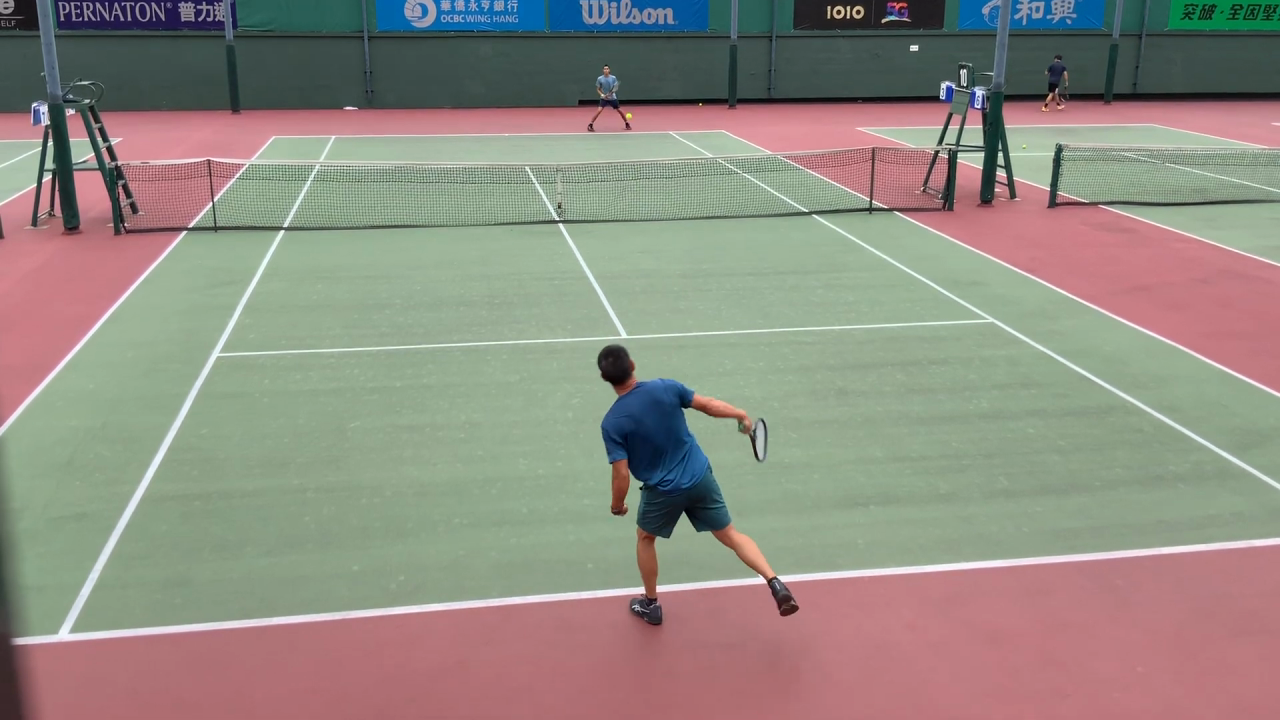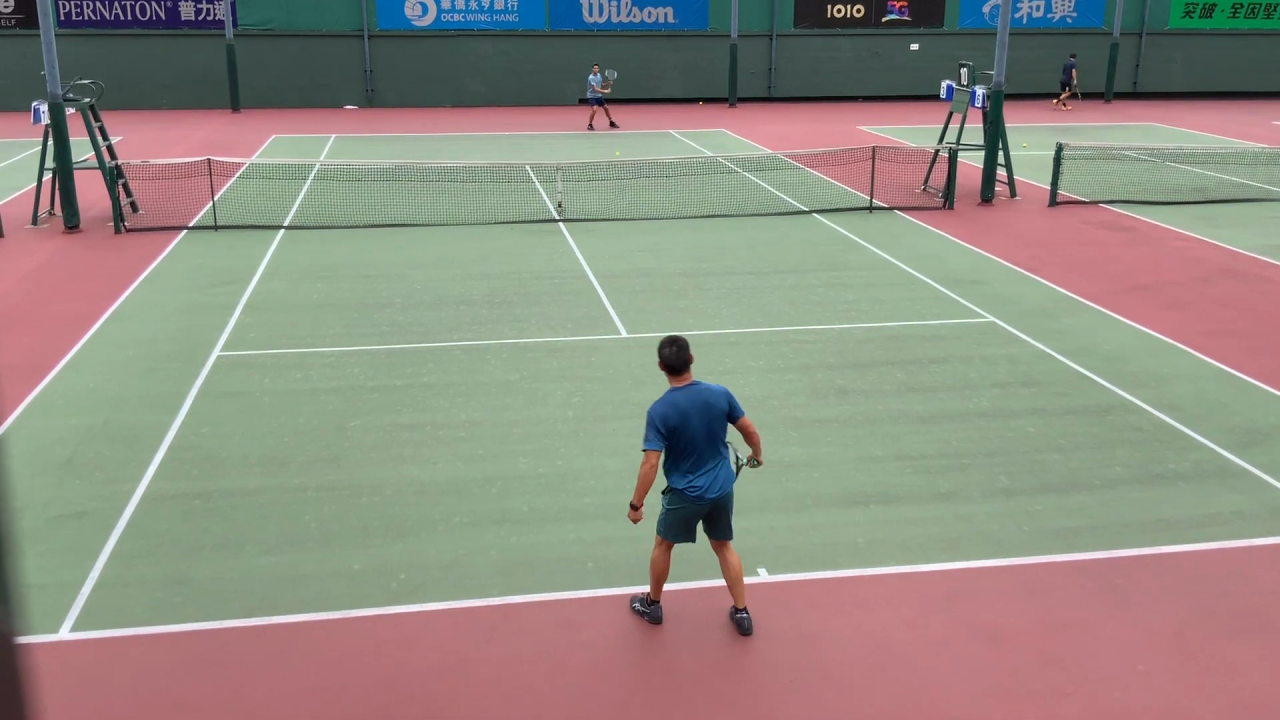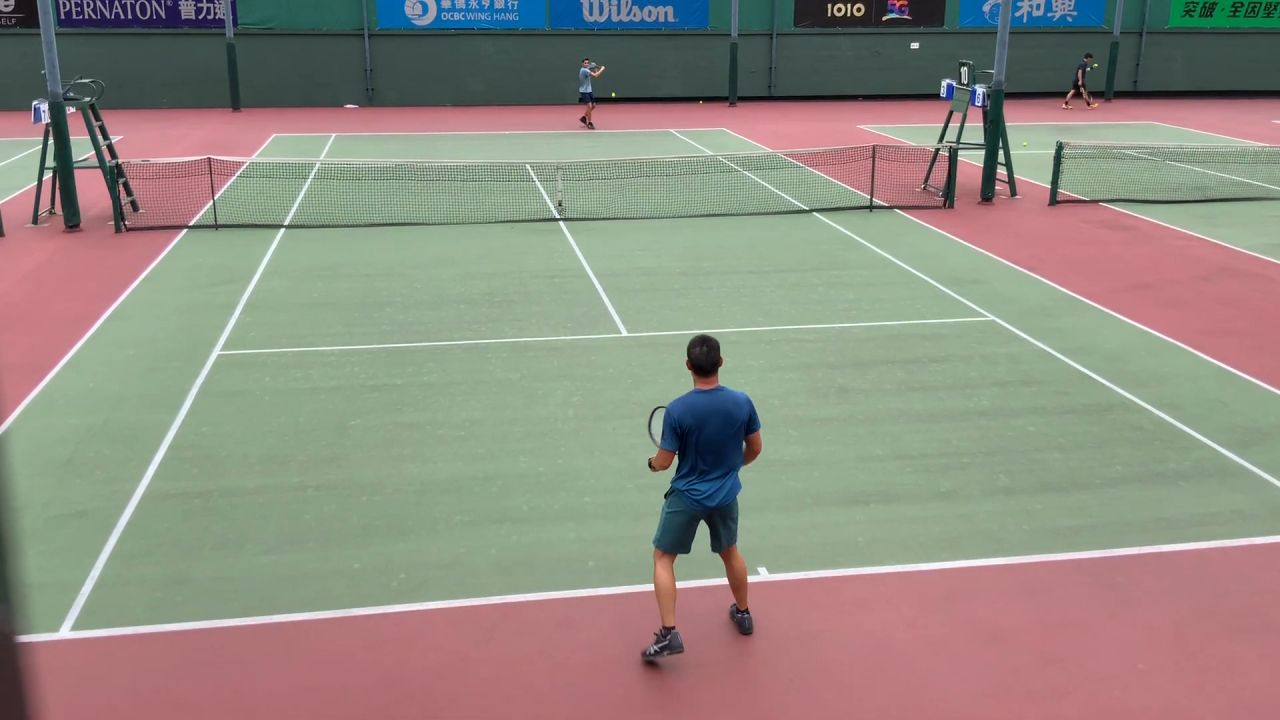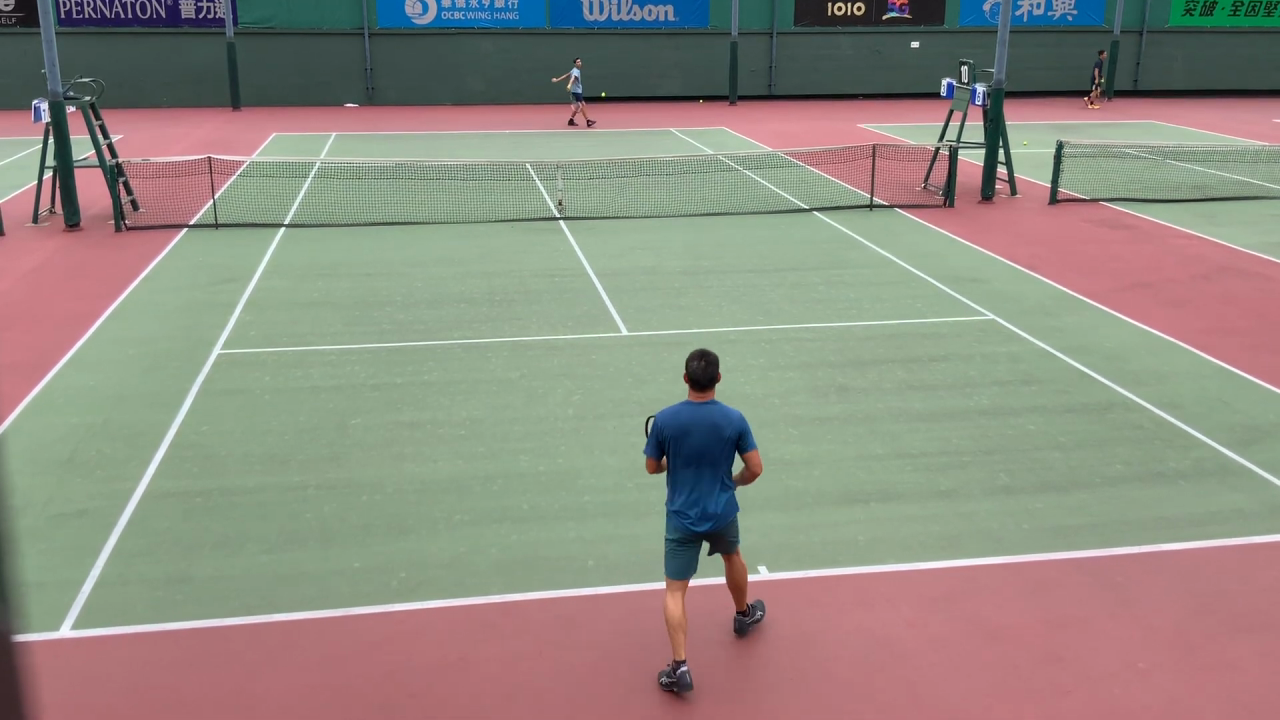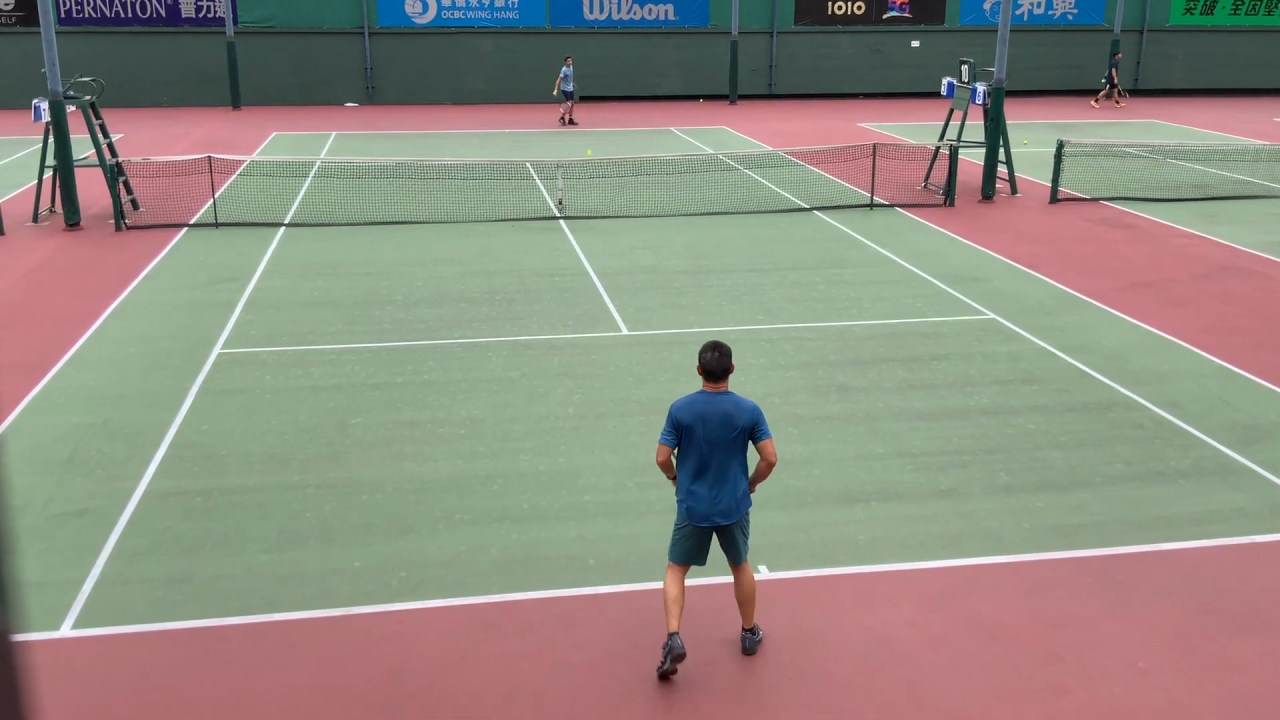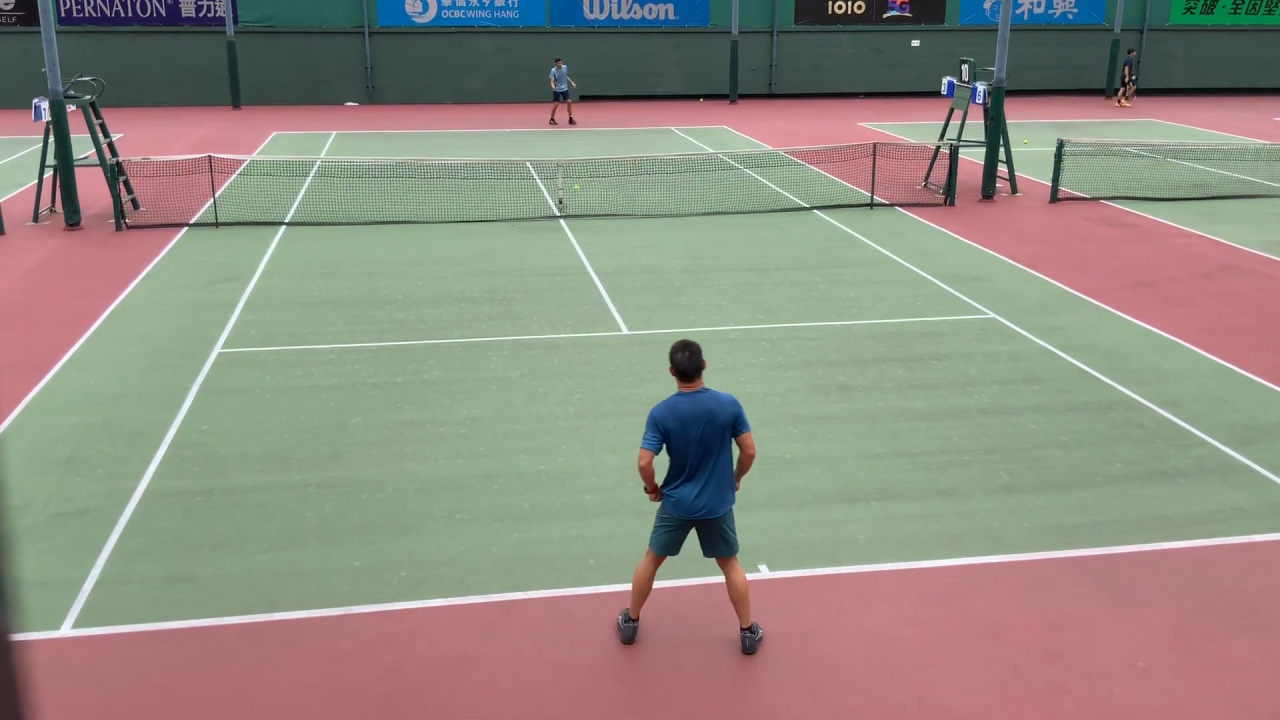
dt=0.3s
person 1, frame 1
left shoulder: (612, 422)
right shoulder: (665, 388)
left elbow: (621, 473)
right elbow: (709, 406)
left wrist: (618, 505)
right wrist: (742, 415)
left hip: (662, 490)
right hip: (700, 479)
left knee: (646, 539)
right knee: (730, 535)
left ankle: (651, 604)
right ankle: (776, 585)
person 1, frame 2
left shoulder: (659, 411)
right shoulder: (719, 394)
left elbow: (651, 464)
right elbow: (749, 431)
left wrist: (636, 504)
right wrist: (757, 453)
left hip: (685, 494)
right hip: (722, 488)
left knee: (663, 545)
right knee: (723, 547)
left ankle: (652, 603)
right ankle: (741, 612)
person 1, frame 3
left shoulder: (677, 410)
right shoulder: (741, 402)
left elbow: (665, 461)
right elbow: (755, 449)
left wrist: (653, 463)
left hip: (686, 497)
right hip: (725, 495)
left knee: (662, 559)
right knee: (729, 552)
left ankle: (668, 633)
right ankle: (743, 614)
person 1, frame 4
left shoulder: (664, 419)
right shoulder: (734, 419)
left elbow: (652, 467)
right elbow: (755, 469)
left hip: (682, 518)
right hip: (722, 512)
left knee: (675, 591)
right knee: (732, 555)
left ankle: (680, 666)
right ankle: (744, 613)
person 1, frame 5
left shoulder: (680, 409)
right shoulder: (749, 410)
left elbow: (664, 460)
right elbow: (770, 459)
right wrist: (751, 484)
left hip: (692, 509)
right hip: (733, 508)
left knee: (675, 572)
right knee: (741, 569)
left ankle: (674, 638)
right ankle: (749, 634)
person 1, frame 6
left shoulder: (661, 412)
right shoulder: (729, 405)
left elbow: (644, 463)
right elbow: (749, 451)
left wrist: (652, 488)
right wrist: (736, 478)
left hip: (676, 503)
right hip: (717, 504)
left knee: (652, 559)
right knee: (731, 565)
left ankle: (631, 621)
right ankle: (747, 631)
